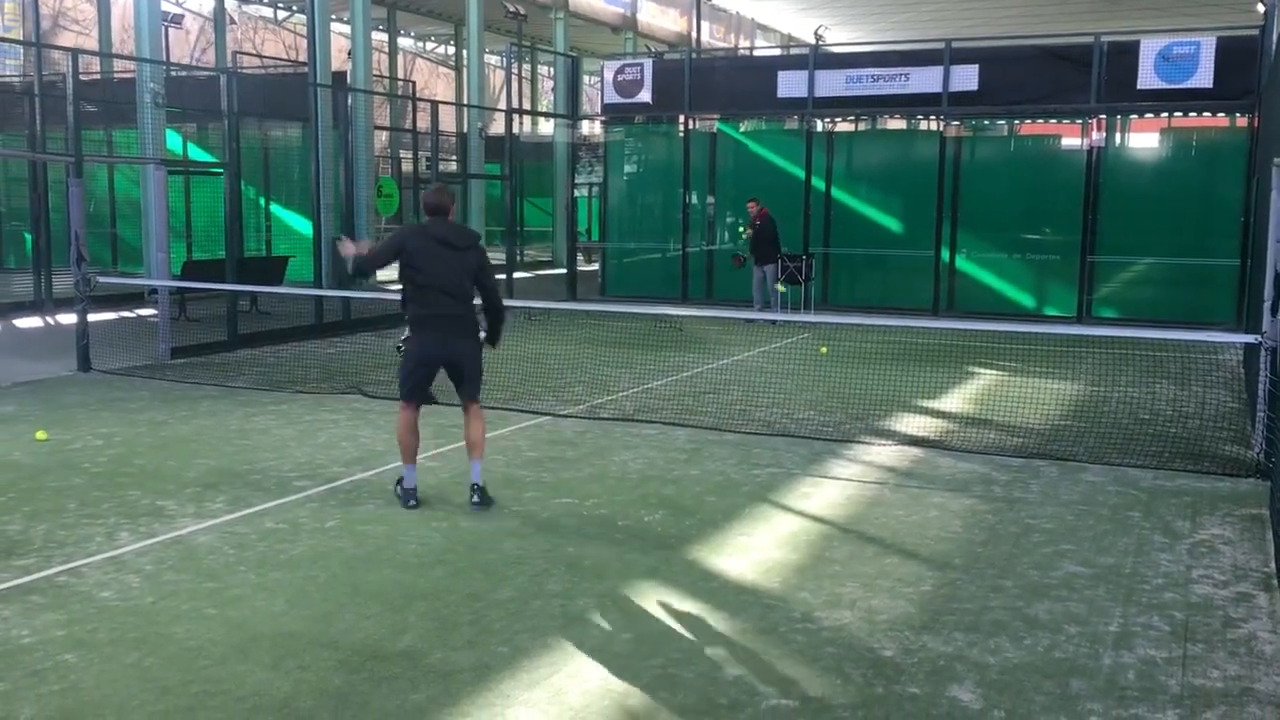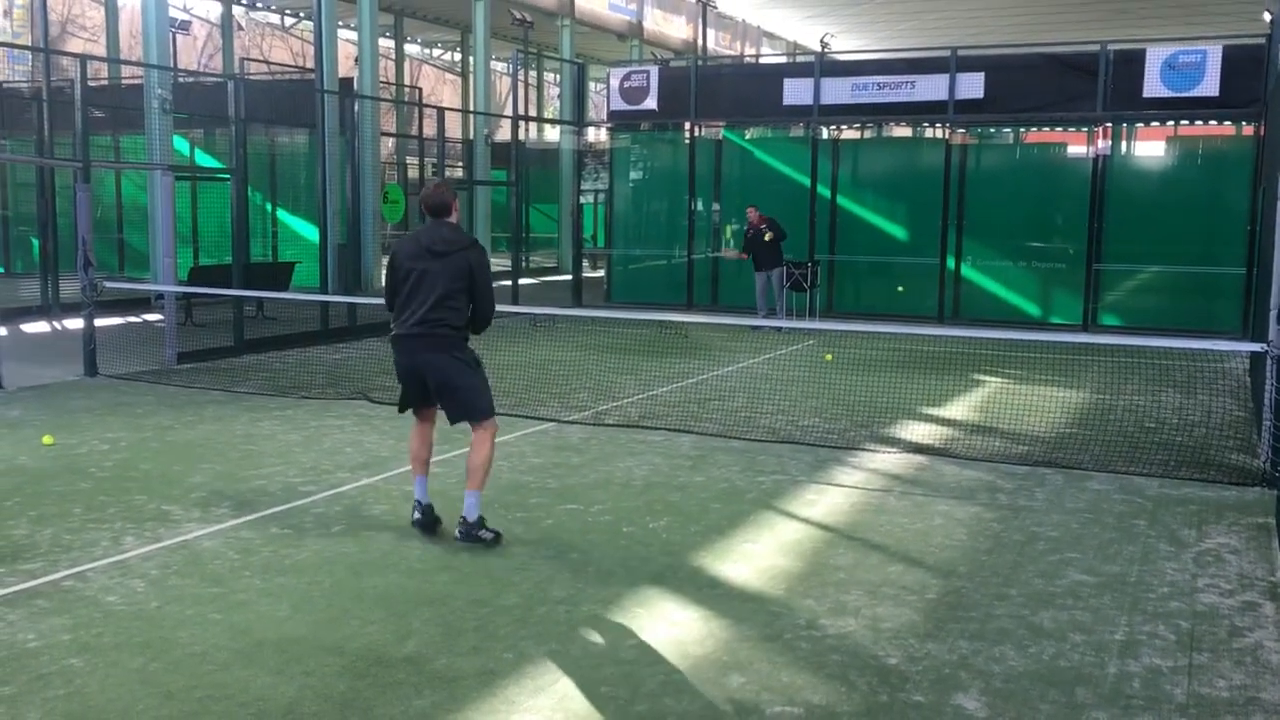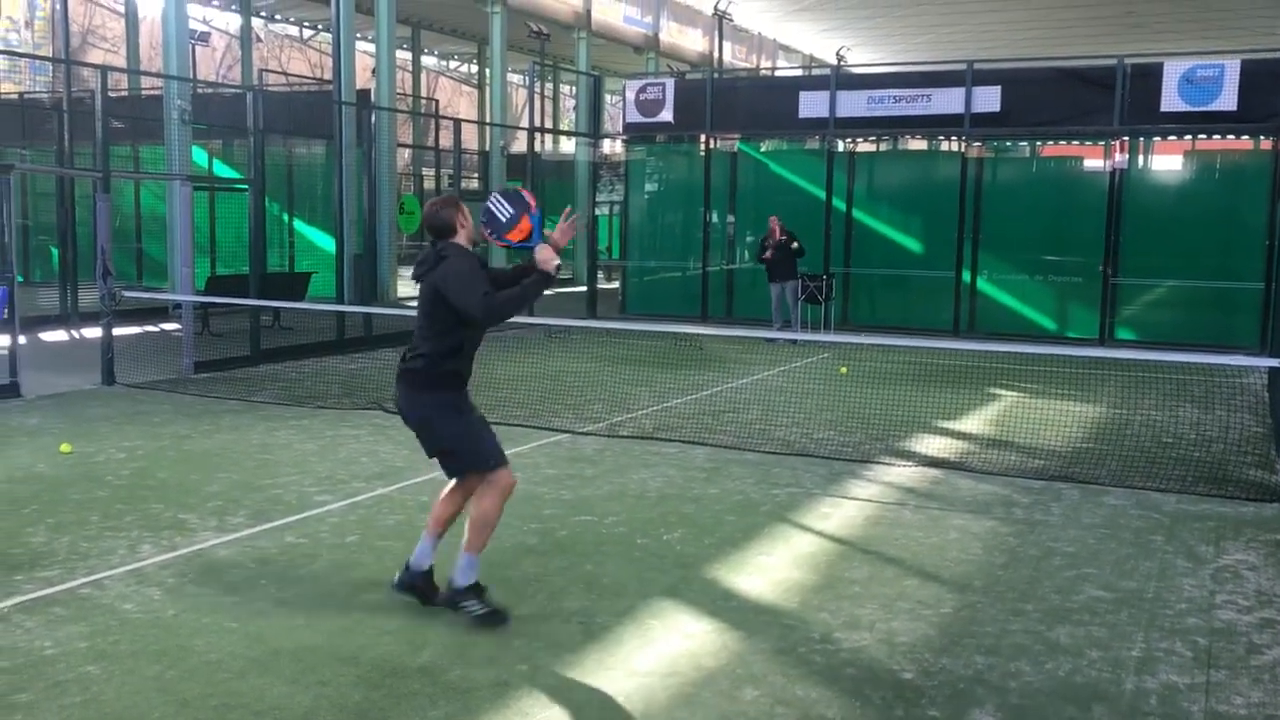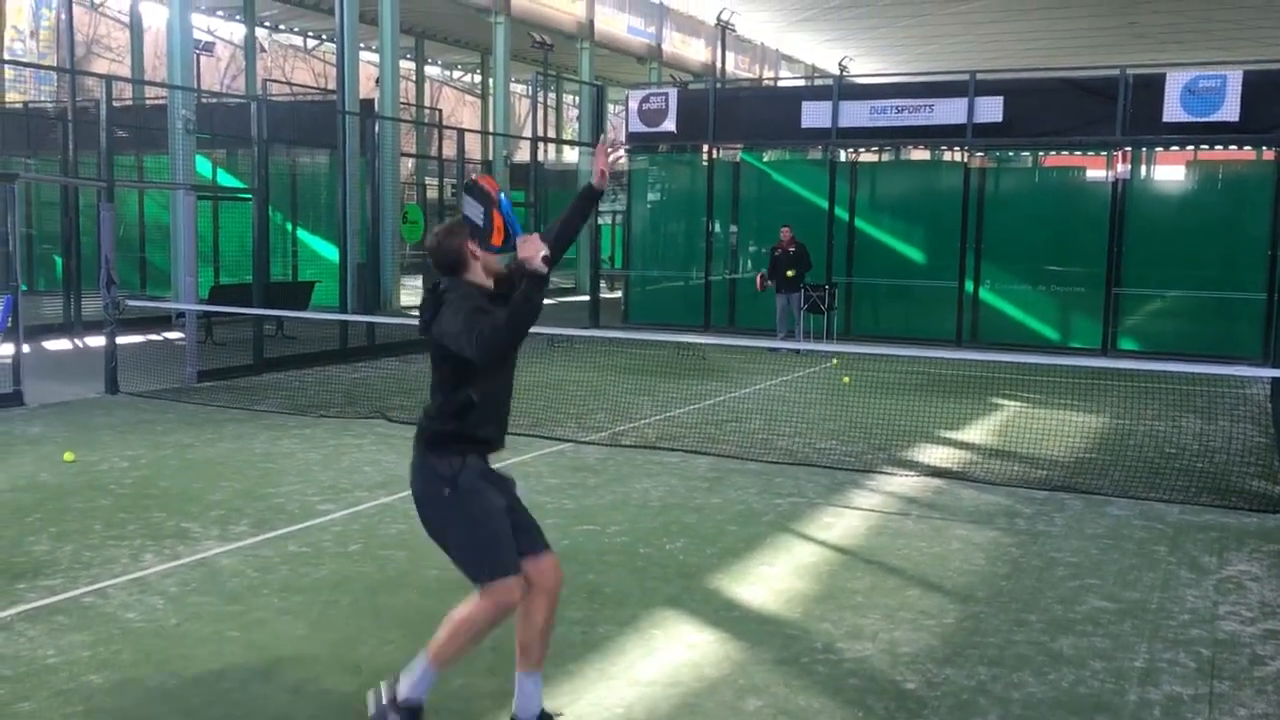
dt=0.5s
person 1, frame 1
left shoulder: (409, 236)
right shoulder: (473, 244)
left elbow: (363, 268)
right elbow: (493, 299)
left wrist: (354, 254)
right wrist: (492, 337)
left hip: (425, 337)
right hip: (466, 338)
left knee: (409, 408)
right knee: (472, 407)
left ankle: (409, 486)
right ankle: (476, 486)
person 1, frame 2
left shoulder: (402, 247)
right shoulder: (471, 251)
left elbow: (390, 299)
right elbow: (483, 314)
left hip: (406, 347)
right hip: (446, 349)
left knee: (423, 418)
right knee: (485, 428)
left ankle: (422, 505)
right ankle: (471, 518)
person 1, frame 3
left shoulder: (451, 264)
right shoulder: (456, 264)
left elbow: (502, 285)
right elbow: (488, 310)
left wrist: (548, 250)
right wrist: (541, 276)
left hip: (418, 387)
right hip: (436, 391)
left knee: (468, 479)
right knee: (498, 480)
left ankle: (417, 570)
right ankle: (463, 583)
person 1, frame 4
left shoulder: (491, 292)
right shoulder: (459, 308)
left elbow: (545, 249)
right elbow: (492, 345)
left wrist: (594, 189)
right wrist: (529, 276)
left hip: (471, 468)
right hip: (447, 470)
left knee: (545, 577)
right knee: (504, 591)
